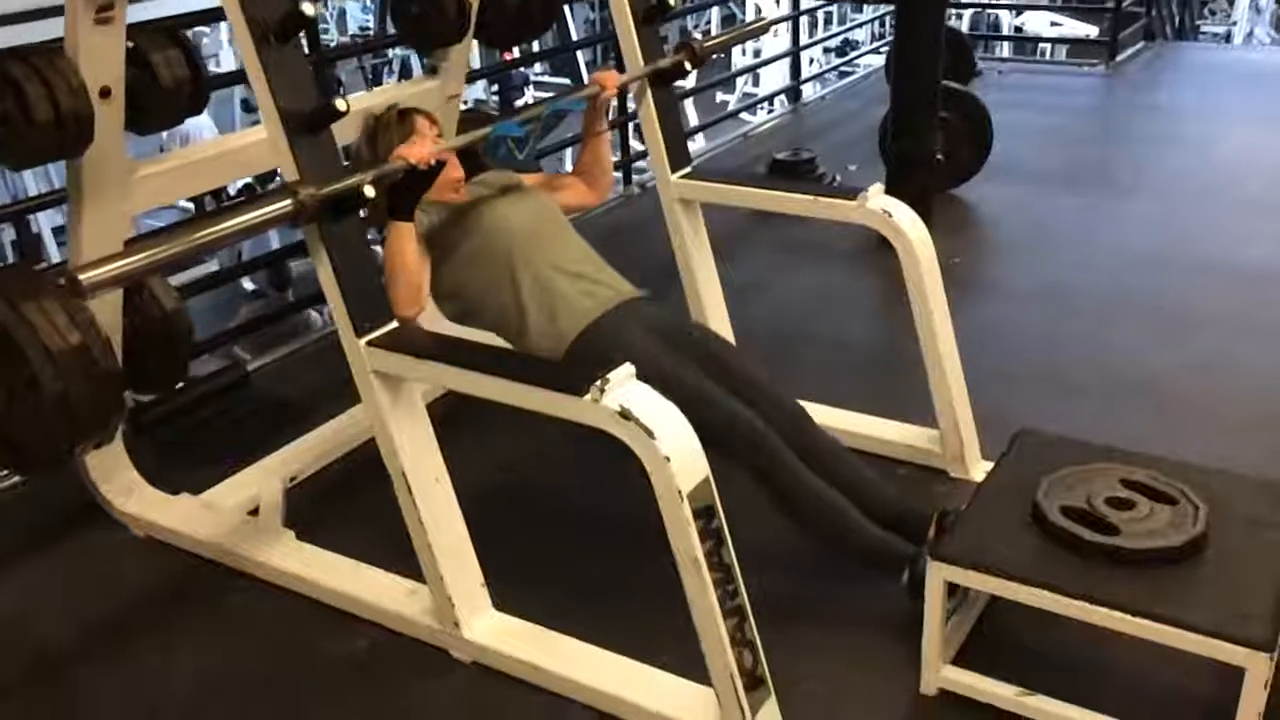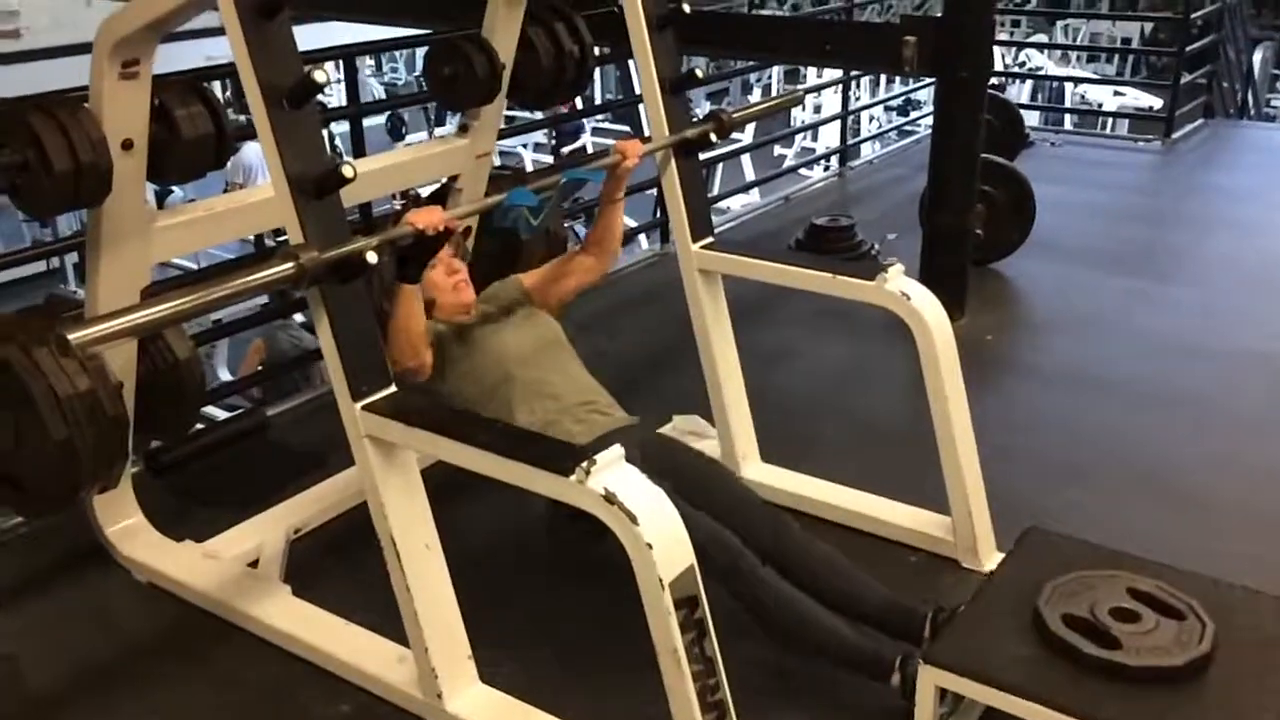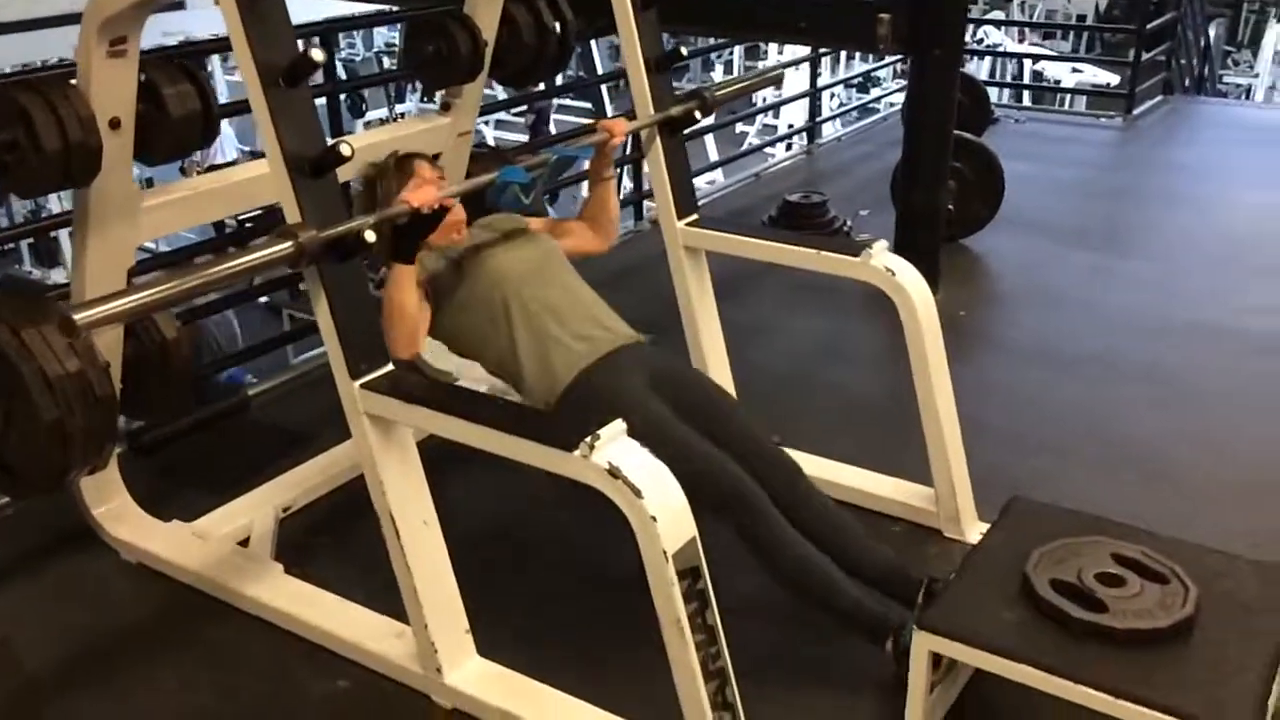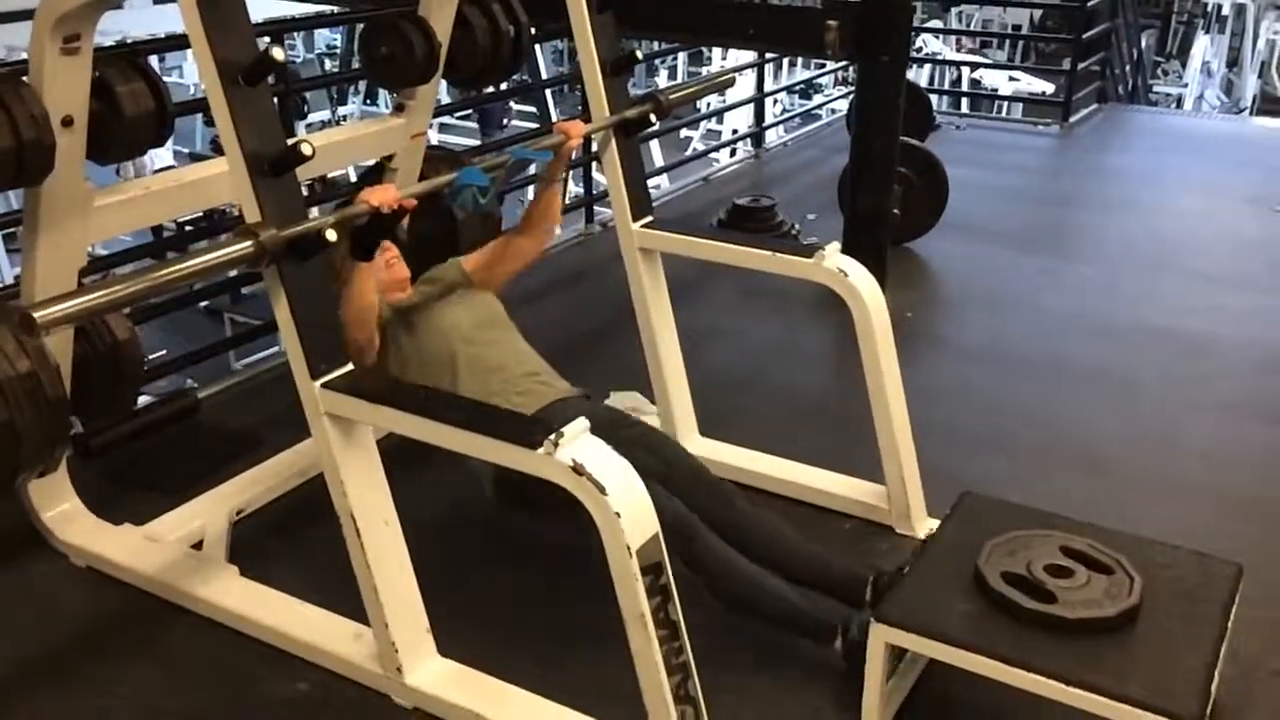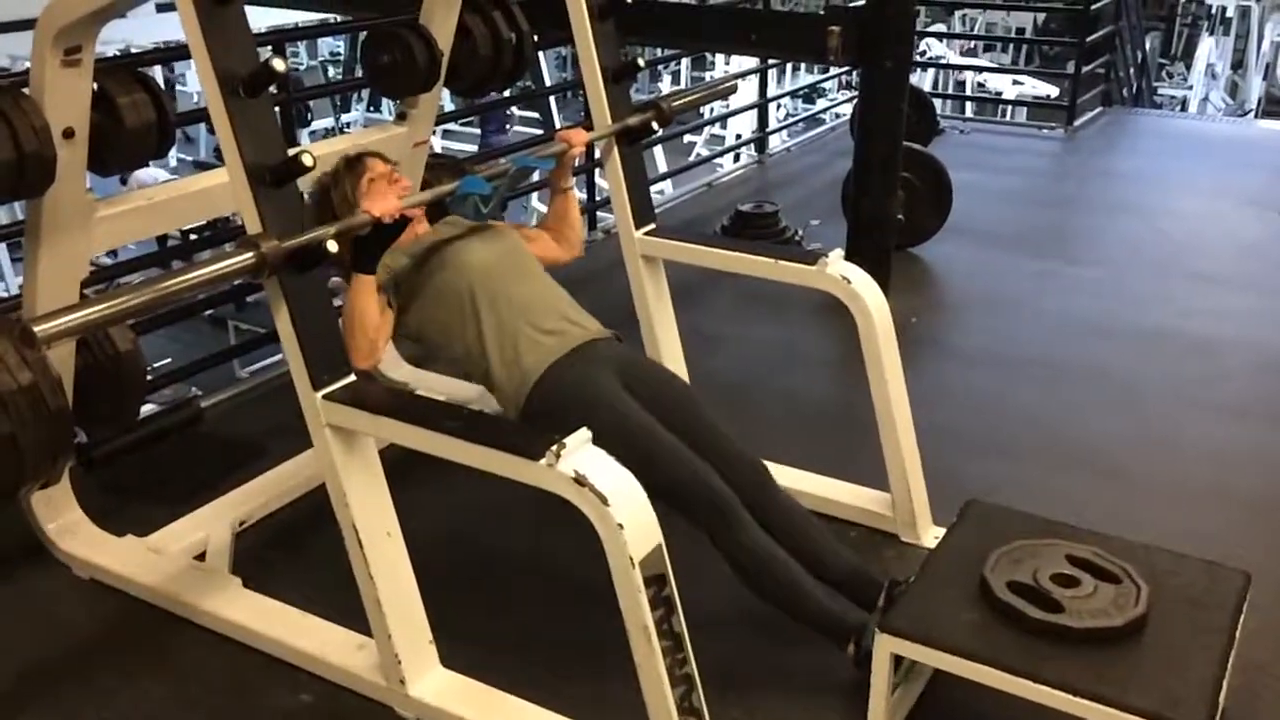
dt=0.7s
person 1, frame 1
left shoulder: (498, 182)
right shoulder: (427, 229)
left elbow: (594, 188)
right elbow: (406, 308)
left wrist: (597, 115)
right wrist: (401, 201)
left hip: (636, 314)
right hip: (588, 347)
left knee: (788, 421)
right knee: (752, 442)
left ankle: (926, 524)
right ankle: (909, 564)
person 1, frame 2
left shoulder: (505, 298)
right shoulder: (435, 345)
left elbow: (596, 258)
right elbow: (406, 361)
left wrist: (614, 185)
right wrist: (410, 264)
left hip: (631, 434)
left knee: (773, 529)
right knee: (729, 560)
left ankle: (925, 625)
right ankle: (899, 668)
person 1, frame 3
left shoulder: (505, 222)
right shoulder: (428, 273)
left elbow: (599, 234)
right elbow: (403, 347)
left wrist: (603, 161)
right wrist: (405, 243)
left hip: (642, 358)
right hip: (585, 390)
left knee: (780, 477)
right knee: (741, 500)
left ankle: (917, 592)
right ankle: (894, 630)
person 1, frame 4
left shoulder: (443, 282)
right shoulder: (381, 332)
left elbow: (533, 236)
right elbow: (357, 344)
left wrist: (556, 166)
right wrist: (361, 244)
left hip: (578, 407)
left knee: (720, 500)
right knee: (681, 530)
left ankle: (868, 590)
right ankle: (843, 632)
person 1, frame 5
left shoulder: (469, 224)
right shoulder: (391, 271)
left elbow: (568, 244)
right elbow: (364, 358)
left wrist: (562, 170)
right wrist: (363, 252)
left hip: (611, 355)
right hip: (555, 386)
left knee: (748, 480)
right knee: (713, 503)
left ankle: (878, 594)
right ankle: (859, 635)
